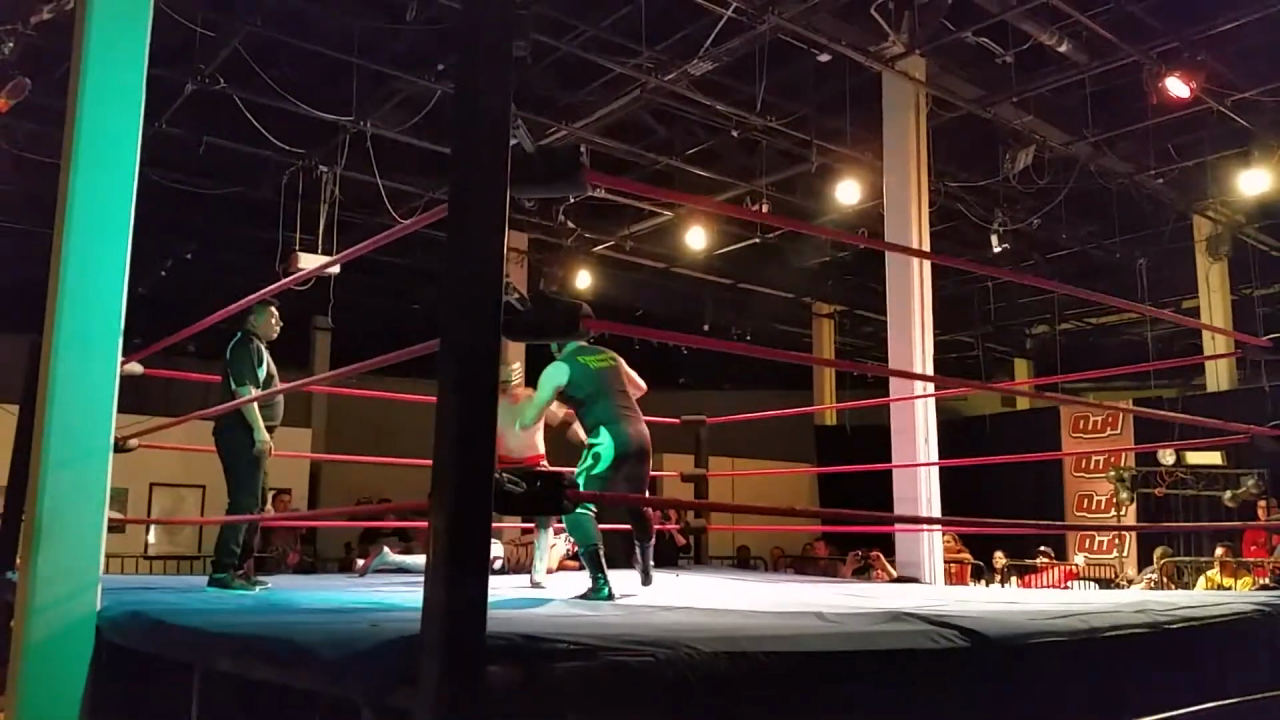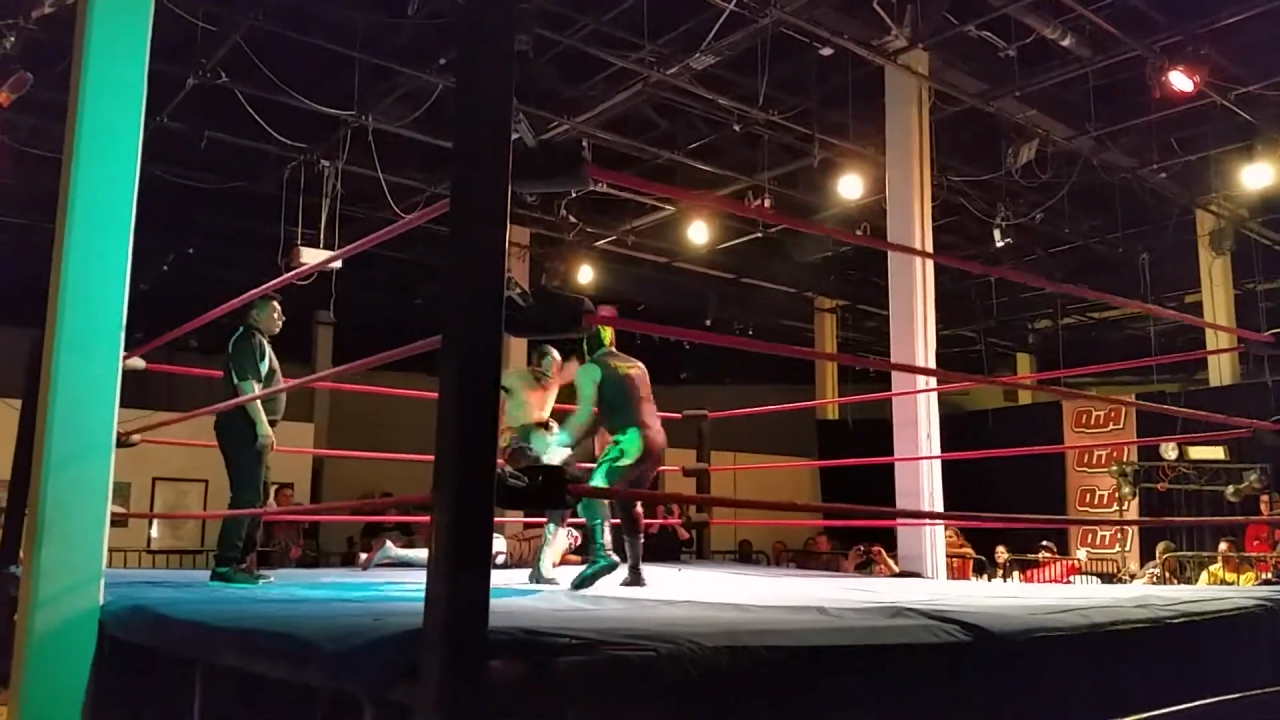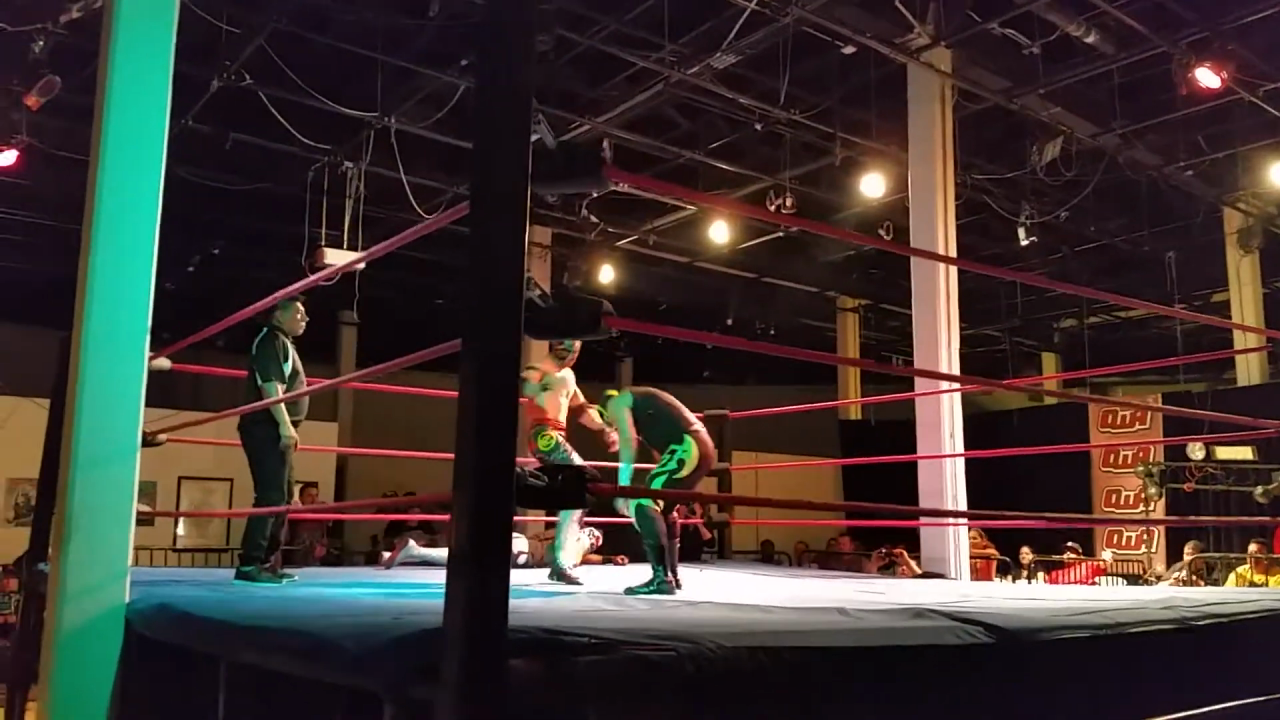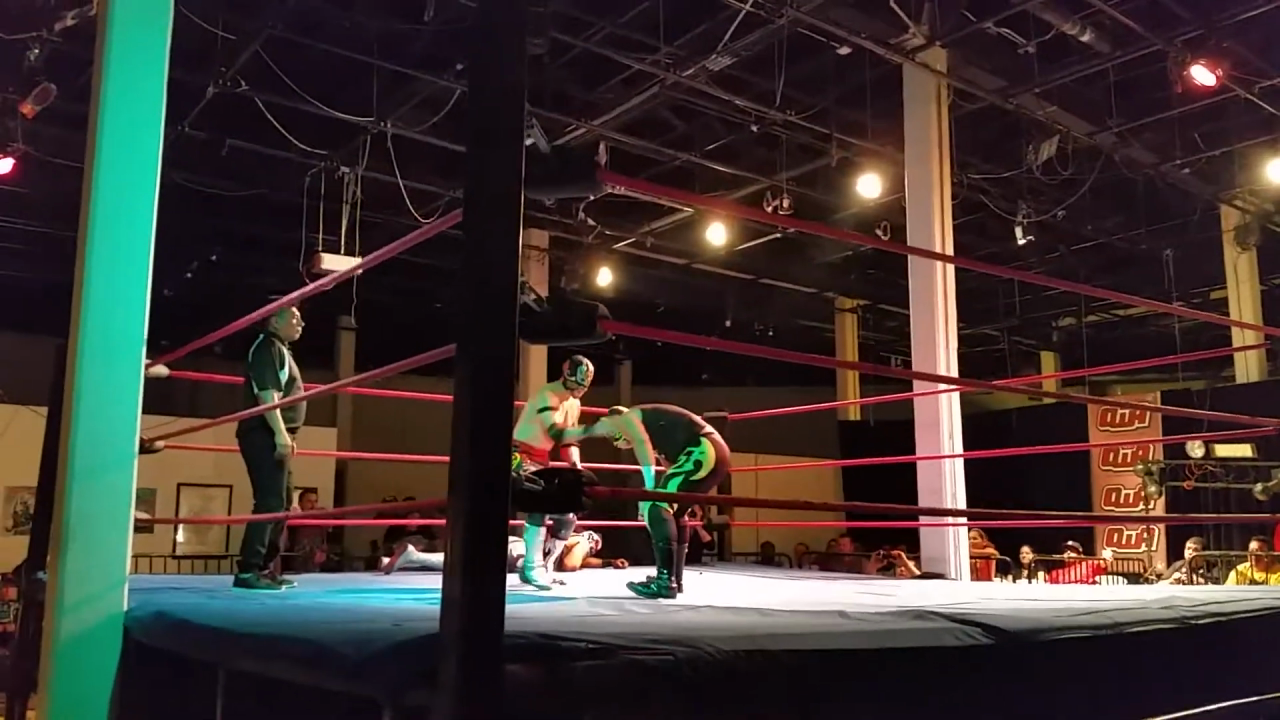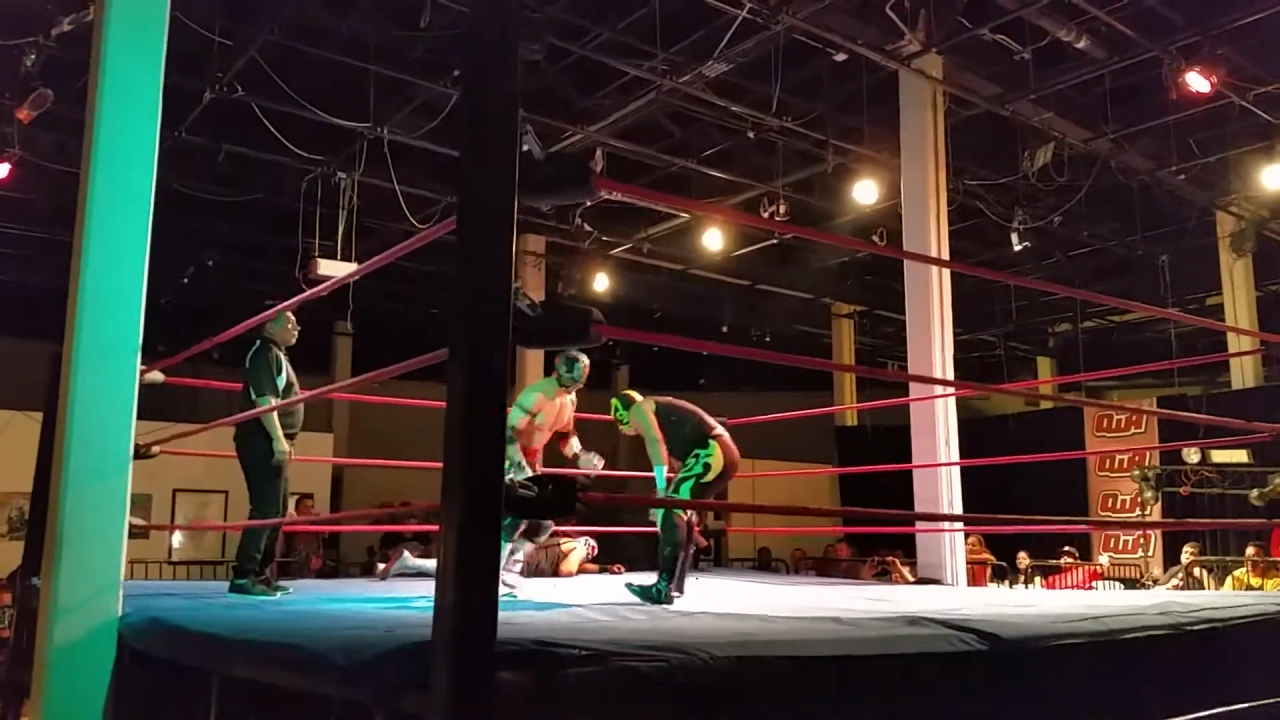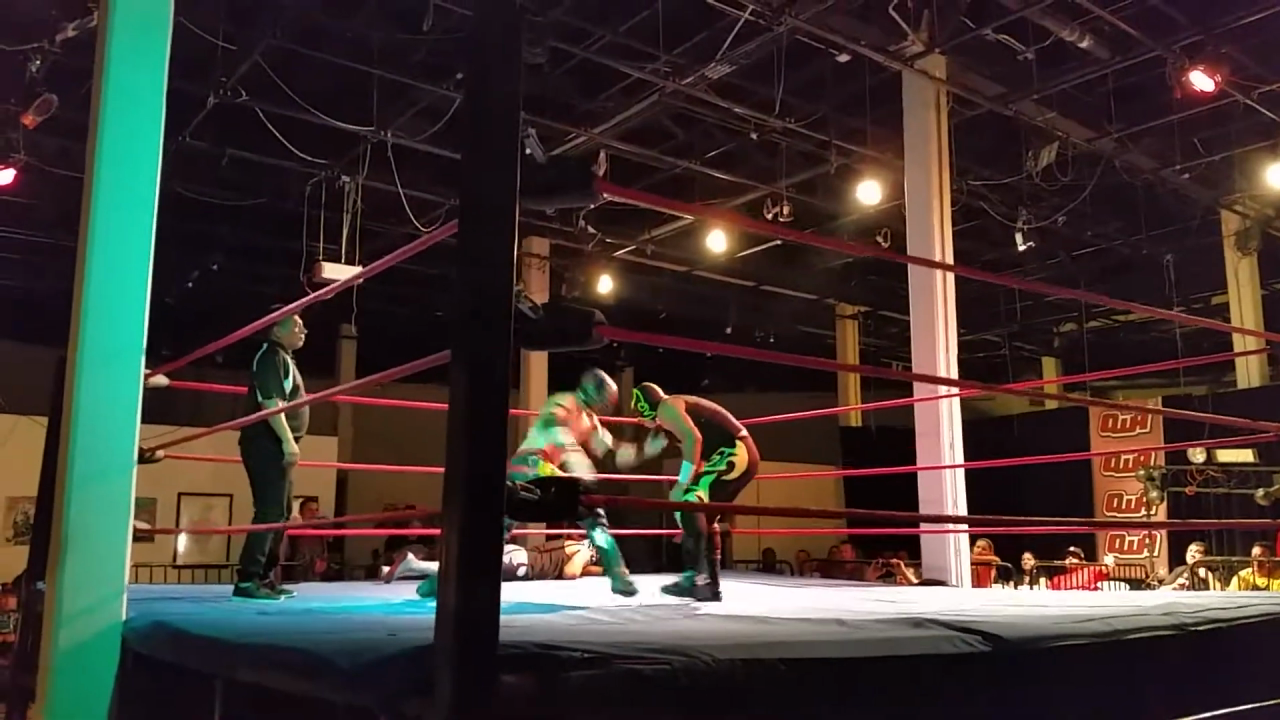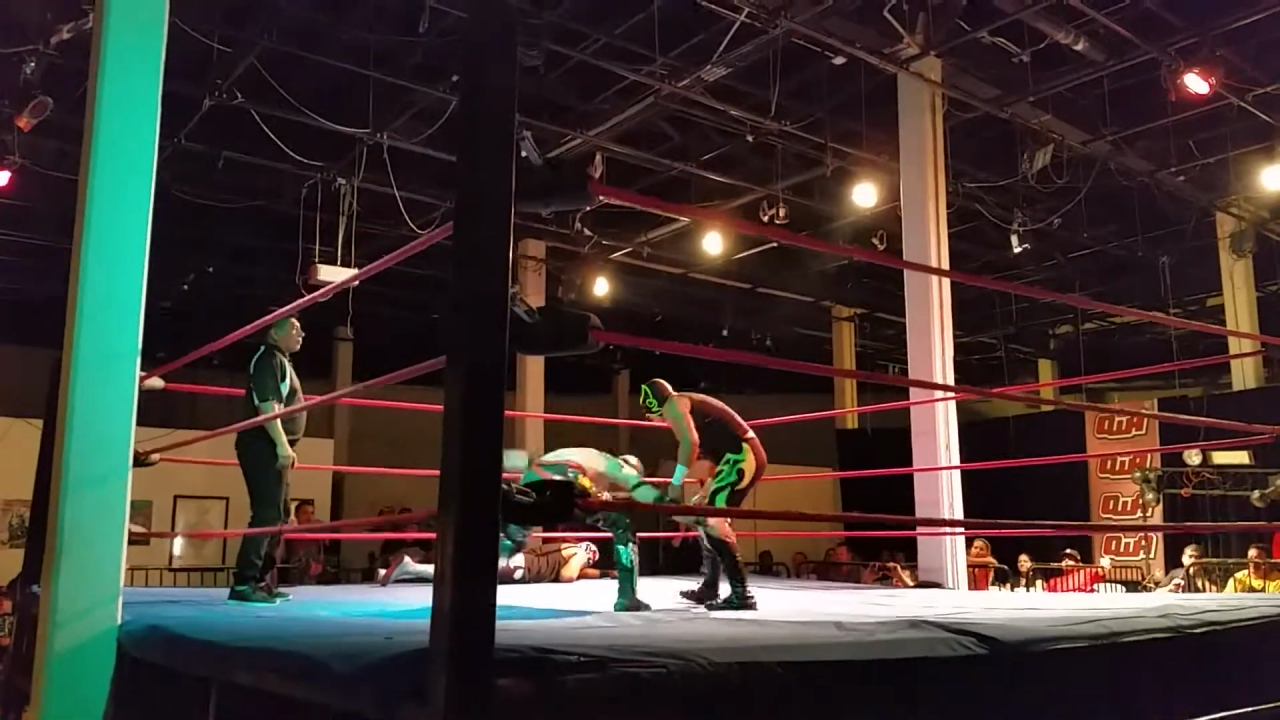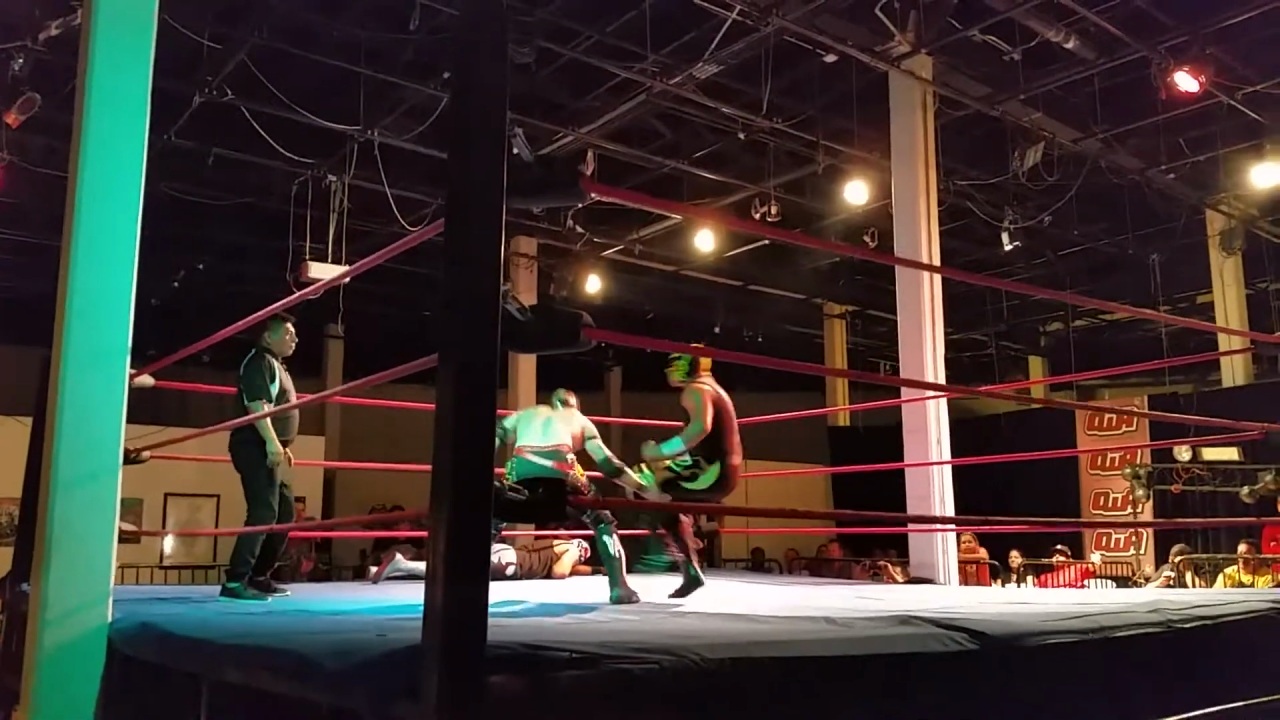
dt=0.3s
person 1, frame 1
left shoulder: (257, 348)
right shoulder: (245, 346)
right elbow: (244, 391)
left wrist: (262, 434)
right wrist: (259, 430)
left hip: (249, 436)
right hip: (242, 435)
left knee: (255, 502)
right knee: (244, 501)
left ankle: (239, 568)
right ankle: (222, 571)
person 1, frame 2
left shoulder: (260, 343)
right shoulder: (247, 340)
right elbow: (246, 385)
left wrist: (265, 427)
right wrist: (262, 424)
left hip: (251, 430)
right hip: (243, 429)
left knee: (256, 496)
right knee: (246, 495)
left ankle: (240, 562)
right ankle: (225, 565)
person 1, frame 3
left shoulder: (284, 344)
right shoulder: (271, 341)
right elbow: (270, 387)
left wrist: (288, 428)
right wrist: (285, 425)
left hip: (276, 430)
right hip: (267, 430)
left knee: (281, 496)
right knee: (271, 495)
left ankle: (264, 561)
right ankle: (249, 564)
person 1, frame 4
left shoulder: (280, 350)
right shoulder: (267, 347)
right elbow: (266, 394)
left wrist: (287, 436)
right wrist: (281, 433)
left hip: (275, 437)
right hip: (265, 436)
left knee: (280, 503)
right knee: (269, 502)
left ankle: (264, 568)
right ankle: (248, 571)
person 1, frame 5
left shoulder: (277, 355)
right shoulder: (264, 353)
right elbow: (264, 400)
left wrist: (283, 442)
right wrist: (278, 440)
left hip: (272, 443)
right hip: (263, 443)
left knee: (276, 509)
right knee: (266, 508)
left ankle: (260, 574)
right ankle: (243, 577)
person 1, frame 6
left shoulder: (284, 358)
right shoulder: (271, 356)
right elbow: (270, 403)
left wrist: (288, 443)
right wrist: (288, 441)
left hip: (275, 446)
right hip: (268, 444)
left knee: (279, 512)
right knee: (270, 511)
left ankle: (263, 577)
right ankle: (247, 580)
person 1, frame 7
left shoulder: (281, 361)
right shoulder: (269, 359)
right elbow: (267, 406)
left wrist: (285, 447)
right wrist: (282, 444)
left hip: (271, 449)
right hip: (264, 448)
left knee: (277, 515)
right knee: (267, 515)
left ankle: (259, 580)
right ankle: (243, 583)
person 1, frame 8
left shoulder: (279, 367)
right shoulder: (260, 362)
right elbow: (257, 406)
left wrist: (285, 448)
right wrist: (272, 442)
left hip: (273, 453)
right hip: (257, 449)
left knee: (285, 514)
right knee: (264, 514)
left ankle: (258, 576)
right ankle: (235, 581)
person 2, frame 1
left shoulder: (560, 367)
right shoulder: (610, 356)
left elbow: (529, 418)
right elbow: (640, 388)
left hip: (609, 439)
right hip: (639, 436)
left knee: (577, 508)
right knee: (637, 504)
left ankle: (600, 583)
right ankle: (646, 567)
person 2, frame 2
left shoulder: (591, 369)
right shoulder: (637, 366)
left elbow: (584, 413)
left wrist: (562, 439)
left hip: (631, 441)
right hip: (655, 441)
left knee: (592, 493)
right knee: (629, 502)
left ankle: (601, 552)
right ankle: (635, 570)
person 2, frame 3
left shoulder: (618, 401)
right shoulder: (645, 401)
left elbow: (628, 439)
right elbow: (661, 445)
left wrist: (624, 486)
left hip: (686, 448)
right hip: (703, 446)
left knee: (641, 504)
right knee: (662, 506)
left ankle: (662, 577)
right ankle: (671, 575)
person 2, frame 4
left shoulder: (625, 418)
right shoulder: (651, 421)
left elbow: (642, 444)
left wrist: (649, 489)
left hip: (702, 452)
right hip: (716, 453)
left knee: (656, 506)
right knee: (674, 510)
left ankle: (665, 580)
right ankle: (674, 579)
person 2, frame 5
left shoulder: (638, 408)
right shoulder: (662, 410)
left elbow: (654, 441)
right elbow: (680, 461)
left wrist: (661, 489)
right wrist: (667, 494)
left hip: (711, 453)
right hip: (725, 453)
left knee: (670, 511)
right knee: (679, 509)
left ankle: (664, 587)
right ankle: (676, 581)
person 2, frame 6
left shoulder: (667, 407)
right shoulder: (681, 407)
left elbow: (693, 438)
right elbow: (700, 456)
left wrist: (682, 483)
left hip: (735, 454)
right hip: (743, 455)
left knee: (688, 504)
right knee: (704, 512)
left ankle: (693, 577)
right ankle: (710, 584)
person 2, frame 7
left shoulder: (673, 404)
right shoulder: (691, 405)
left elbow: (690, 441)
left wrist: (676, 483)
right wrist: (706, 493)
left hip: (741, 457)
right hip: (749, 456)
left knee: (711, 521)
right knee: (707, 518)
left ankle: (741, 593)
right ankle: (709, 588)
person 2, frame 8
left shoulder: (695, 390)
right shoulder: (707, 390)
left elbow: (701, 427)
left wrist: (662, 450)
right wrist: (670, 456)
left hip: (713, 473)
right hip: (724, 473)
right knee: (672, 510)
right ankle: (691, 574)
person 3, frame 1
left shoulder: (545, 541)
right shoulder: (559, 544)
left elbow: (558, 563)
right elbow: (548, 566)
left wrist: (579, 565)
right wrist: (566, 564)
left hip: (495, 550)
right hip: (496, 554)
left ankle: (390, 558)
right ankle: (389, 557)
person 3, frame 2
left shoulder: (544, 537)
right shoulder: (561, 537)
left elbow: (555, 556)
right elbow: (551, 560)
left wrist: (581, 559)
right wrist: (570, 558)
left hip: (497, 545)
right hip: (498, 549)
left ankle: (391, 552)
right ankle: (391, 552)
person 3, frame 3
left shoulder: (572, 536)
right shoulder: (583, 537)
left elbow: (579, 556)
right elbow: (571, 561)
left wrist: (608, 559)
left hip: (518, 543)
right hip: (520, 549)
left ankle: (414, 551)
right ankle: (413, 550)
person 3, frame 4
left shoulder: (569, 539)
right shoulder: (582, 541)
left elbow: (583, 560)
right elbow: (570, 564)
left wrist: (608, 562)
left hip: (516, 546)
right hip: (519, 552)
left ankle: (414, 555)
right ankle: (414, 555)
person 3, frame 5
left shoulder: (564, 543)
right shoulder: (579, 547)
left elbow: (577, 566)
right elbow: (566, 570)
left wrist: (605, 568)
left ankle: (410, 561)
right ankle: (409, 562)
person 3, frame 6
left shoulder: (566, 547)
right shoulder: (583, 550)
left elbow: (581, 569)
right elbow: (570, 573)
left wrist: (604, 570)
left hip: (514, 555)
right hip: (519, 562)
left ankle: (414, 563)
right ankle: (413, 564)
person 3, frame 7
left shoulder: (565, 549)
right shoulder: (580, 553)
left elbow: (577, 570)
right elbow: (566, 575)
left wrist: (603, 573)
left hip: (513, 558)
right hip: (517, 564)
left ankle: (411, 565)
right ankle: (410, 567)
person 3, frame 8
left shoulder: (556, 545)
right shoulder: (572, 549)
left elbow: (569, 567)
right elbow: (558, 572)
left wrist: (595, 569)
left hip: (501, 553)
right hip: (508, 560)
left ankle: (402, 564)
right ankle: (401, 564)
person 4, frame 1
left shoulder: (533, 399)
right shoulder: (494, 403)
left elbow: (564, 417)
left wrist: (578, 431)
left hip: (534, 466)
right hip: (505, 466)
left knee: (545, 513)
left ankle: (538, 572)
person 4, frame 2
left shoulder: (554, 378)
right shoulder: (515, 377)
right elbow: (500, 403)
left hip: (537, 452)
right hip: (515, 442)
right knee: (545, 430)
left ankle: (541, 568)
person 4, frame 3
left shoulder: (569, 374)
right shoulder: (541, 367)
left elbow: (582, 408)
right elbow: (522, 385)
left wrist: (605, 429)
right wrist: (542, 387)
left hip: (556, 438)
right hip: (544, 435)
left ankle: (559, 565)
right ankle: (559, 554)
person 4, frame 4
left shoulder: (574, 404)
right shoulder: (549, 395)
left elbow: (567, 441)
right elbow: (555, 434)
left wrist: (578, 469)
left hip: (541, 461)
right hip: (520, 456)
left knee: (565, 516)
left ankle: (545, 568)
right ankle: (531, 568)
person 4, frame 5
left shoulder: (569, 399)
right shoulder: (536, 393)
left elbow: (566, 434)
right elbow: (510, 433)
left wrist: (580, 457)
right wrist: (521, 469)
left hip: (531, 461)
right hip: (514, 460)
left knee: (542, 522)
right knee: (518, 516)
left ankle: (509, 566)
person 4, frame 6
left shoulder: (588, 419)
right shoulder: (563, 403)
left elbow: (613, 451)
right elbow: (549, 423)
left wrist: (651, 446)
right wrist: (570, 450)
left hip: (515, 472)
right hip: (535, 466)
right knee: (592, 517)
right ankle: (618, 577)
person 4, frame 7
right shoulder: (617, 468)
left elbow: (526, 460)
right elbow: (648, 494)
left hip: (534, 478)
right hip: (566, 482)
left knee: (511, 540)
right knee: (623, 528)
right ankle: (627, 597)
person 4, frame 8
left shoulder: (525, 415)
right shoulder: (581, 421)
left elbow: (496, 437)
right elbow: (608, 464)
right wrist: (645, 488)
left hip: (523, 467)
right hip: (560, 470)
left knee: (490, 523)
right knee: (603, 523)
right ankle: (620, 589)
